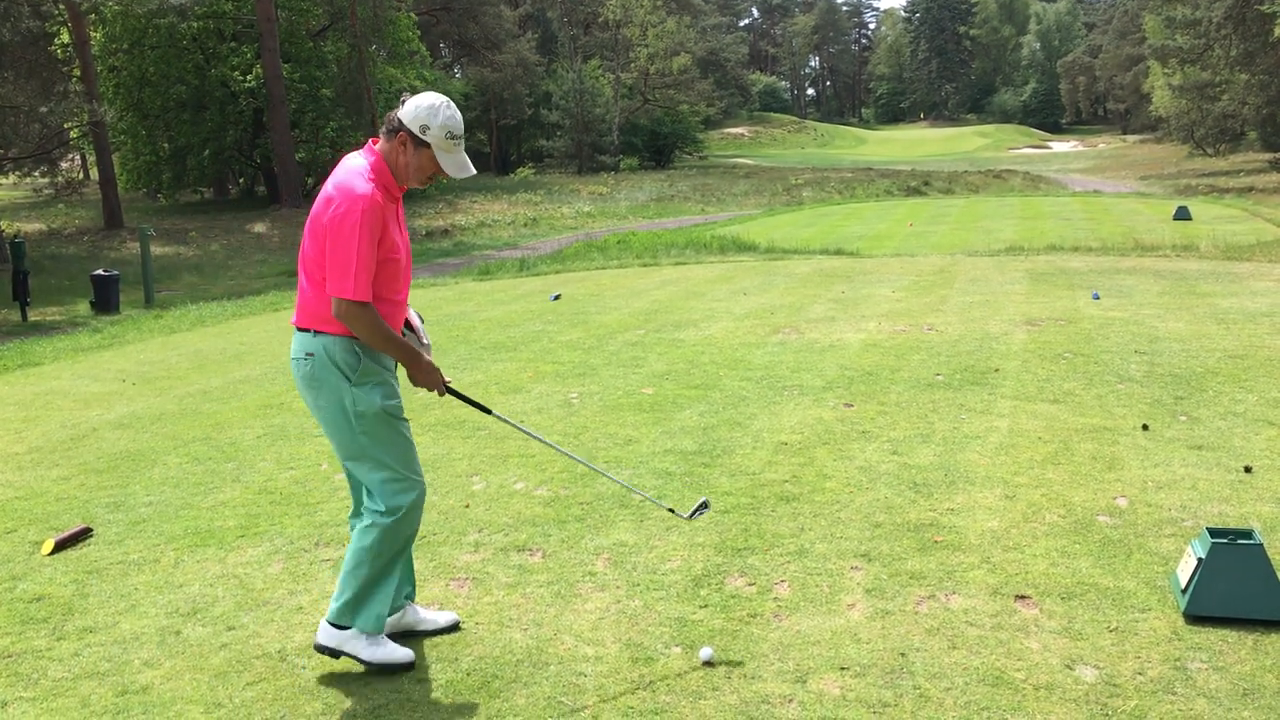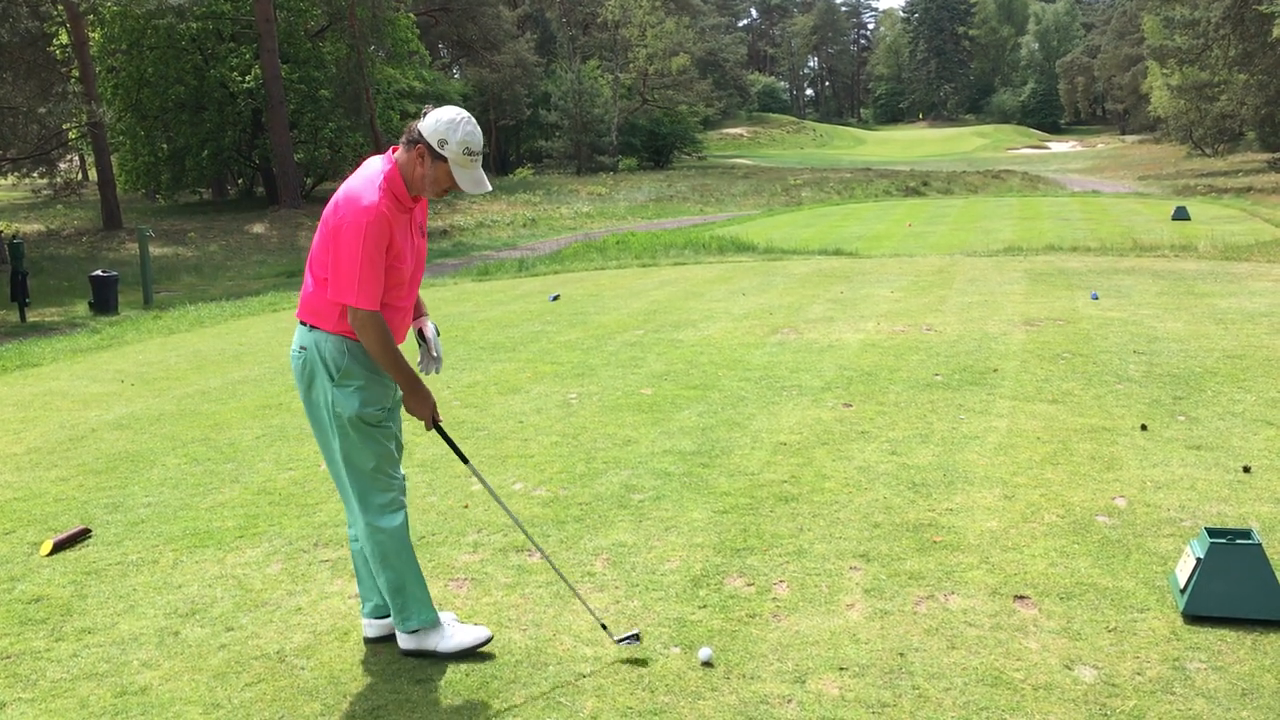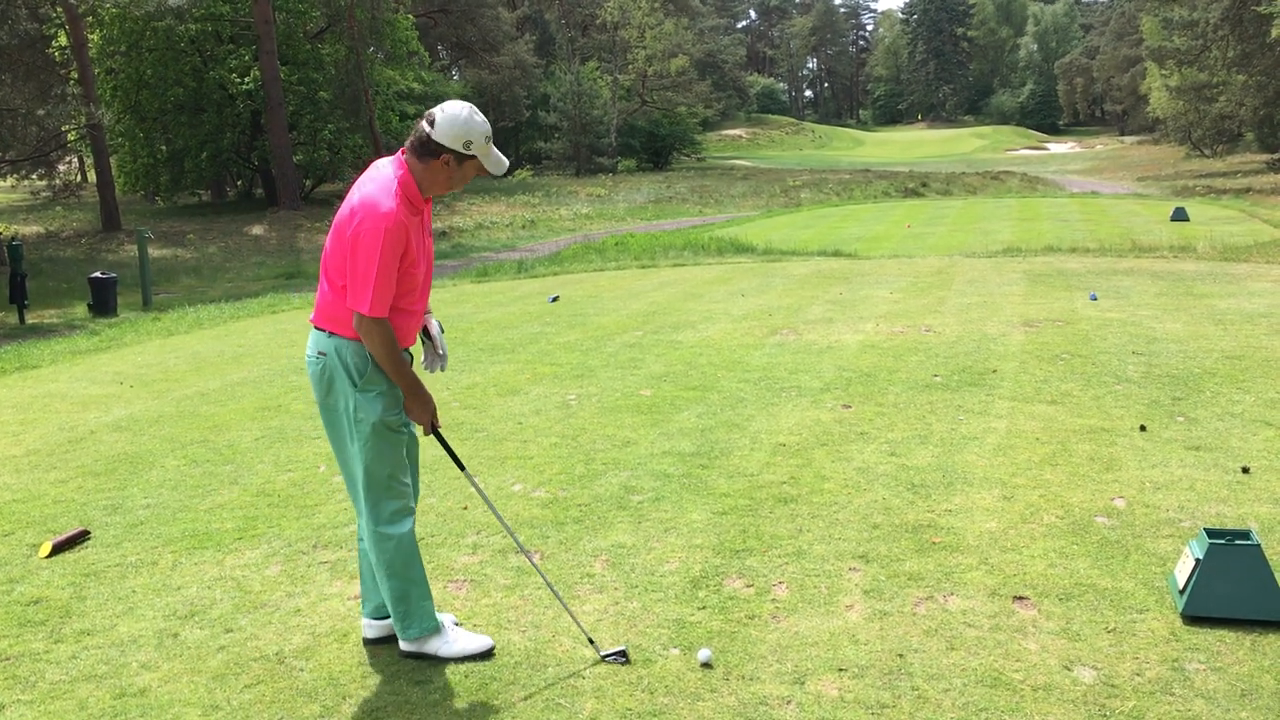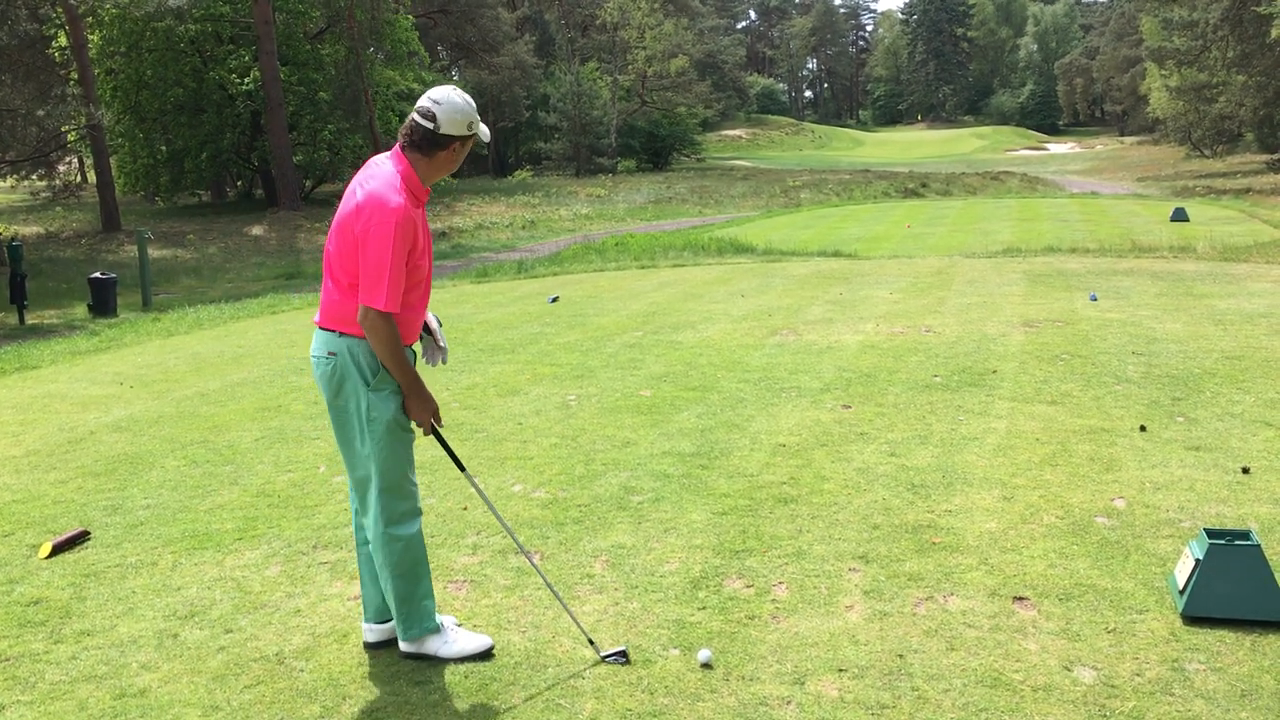
dt=0.3s
person 1, frame 1
left shoulder: (376, 178)
right shoulder: (359, 197)
right elbow: (349, 307)
left wrist: (404, 313)
right wrist: (412, 359)
left hip: (353, 353)
right hip: (339, 358)
left knee: (377, 490)
right knee: (398, 491)
left ankle: (390, 606)
right ankle: (347, 623)
person 1, frame 2
left shoulder: (410, 189)
right shoulder: (367, 207)
right elbow: (361, 316)
left wrist: (423, 321)
right wrist: (411, 385)
left hip: (365, 353)
right hip: (338, 358)
left knee: (377, 491)
right knee: (377, 497)
left ankle: (385, 610)
right ankle: (417, 624)
person 1, frame 3
left shoulder: (411, 184)
right shoulder: (383, 212)
right elbow: (367, 322)
left wrist: (427, 321)
right wrist: (414, 393)
left hip: (375, 356)
right hip: (352, 362)
left knee: (394, 490)
right knee: (386, 501)
left ankle: (384, 611)
right ankle: (417, 629)
person 1, frame 4
left shoulder: (389, 172)
right shoulder: (391, 205)
right elbow: (374, 317)
left wrist: (423, 316)
right wrist: (415, 391)
left hip: (364, 355)
right hip: (361, 361)
left knee: (377, 495)
right knee: (391, 502)
left ankle: (386, 615)
right ankle: (417, 630)
